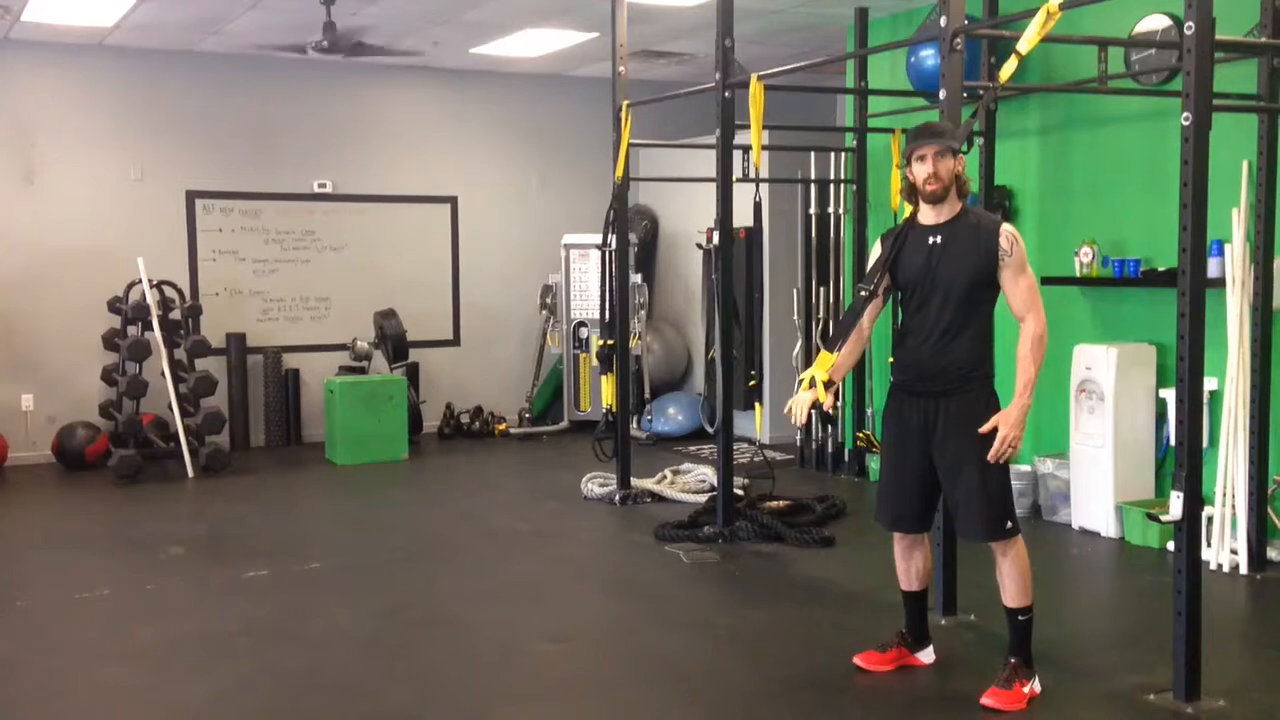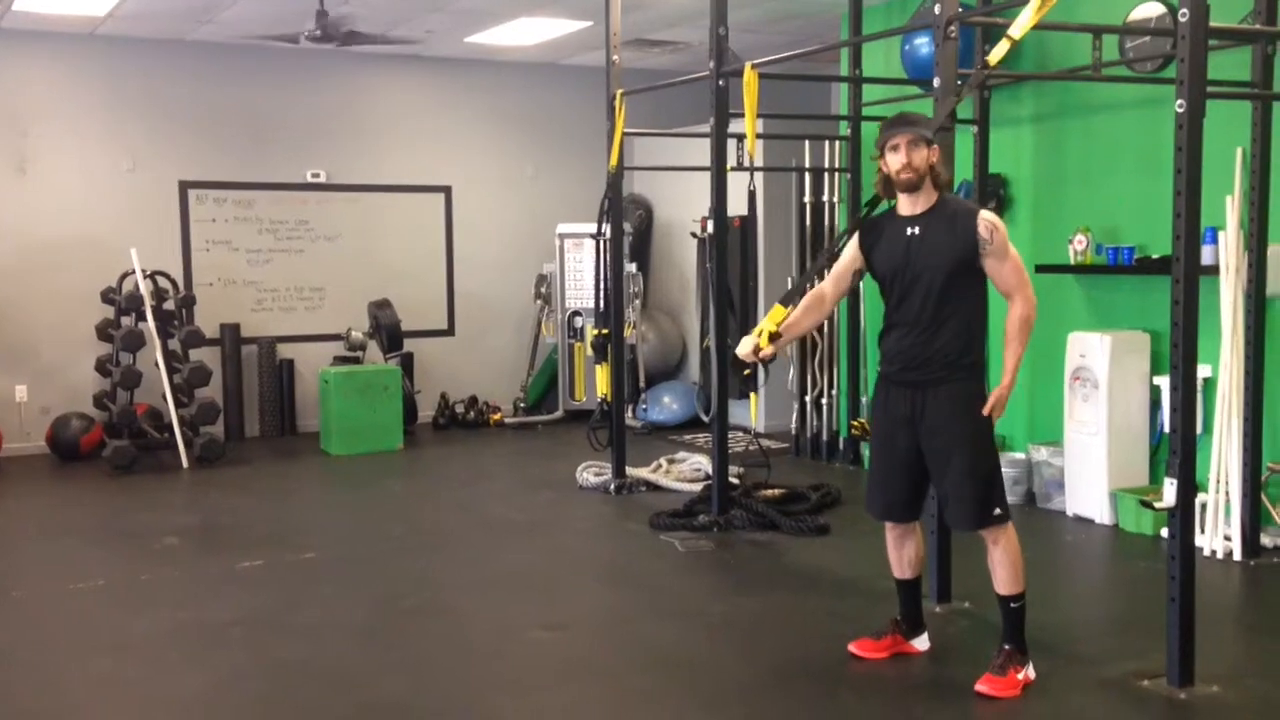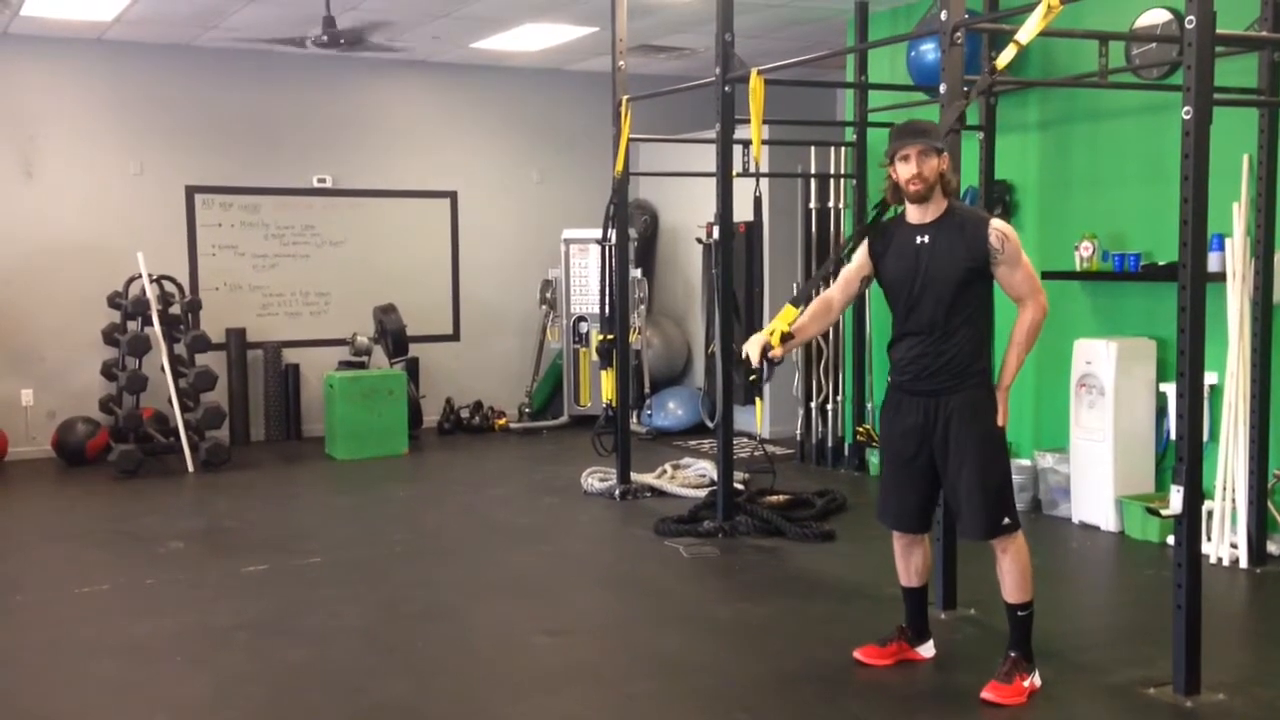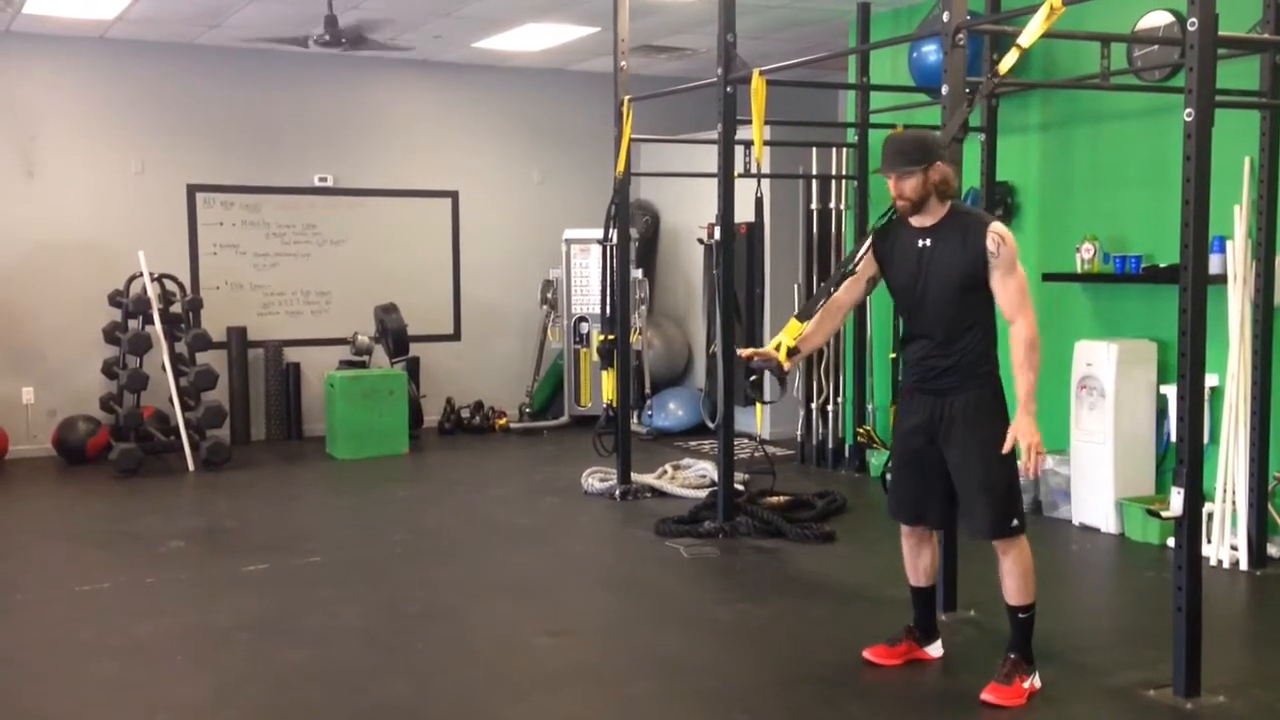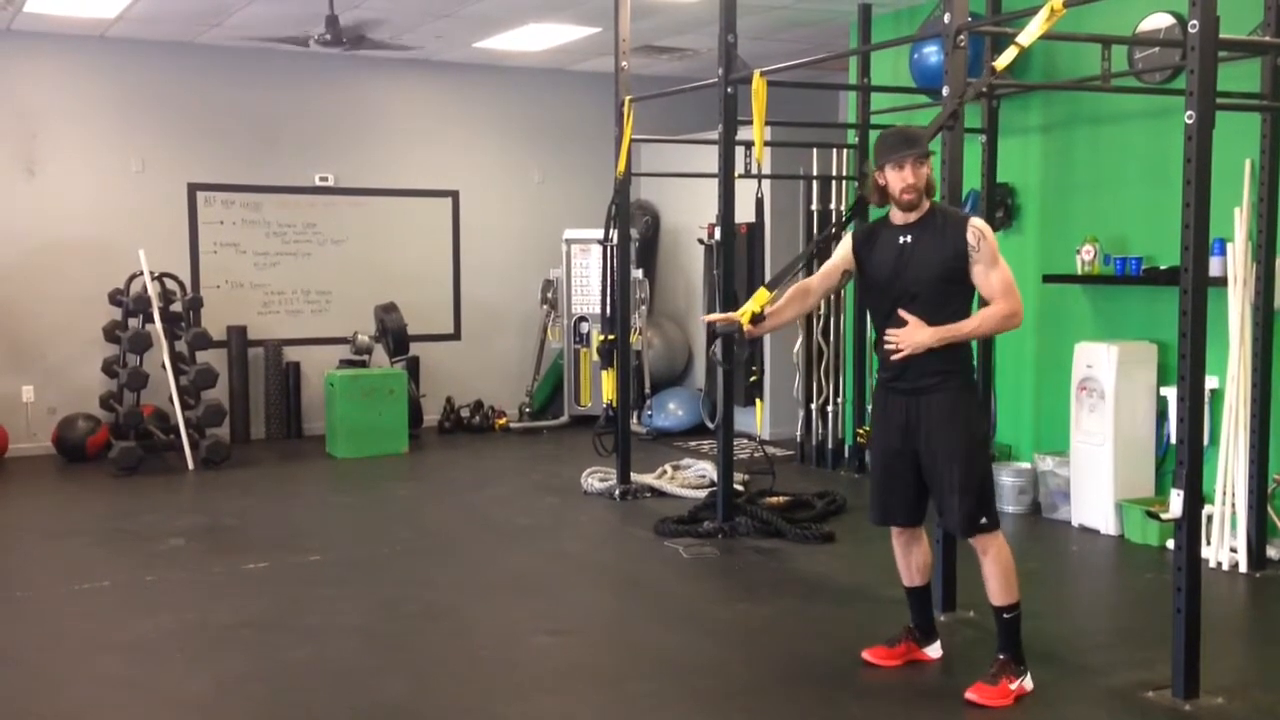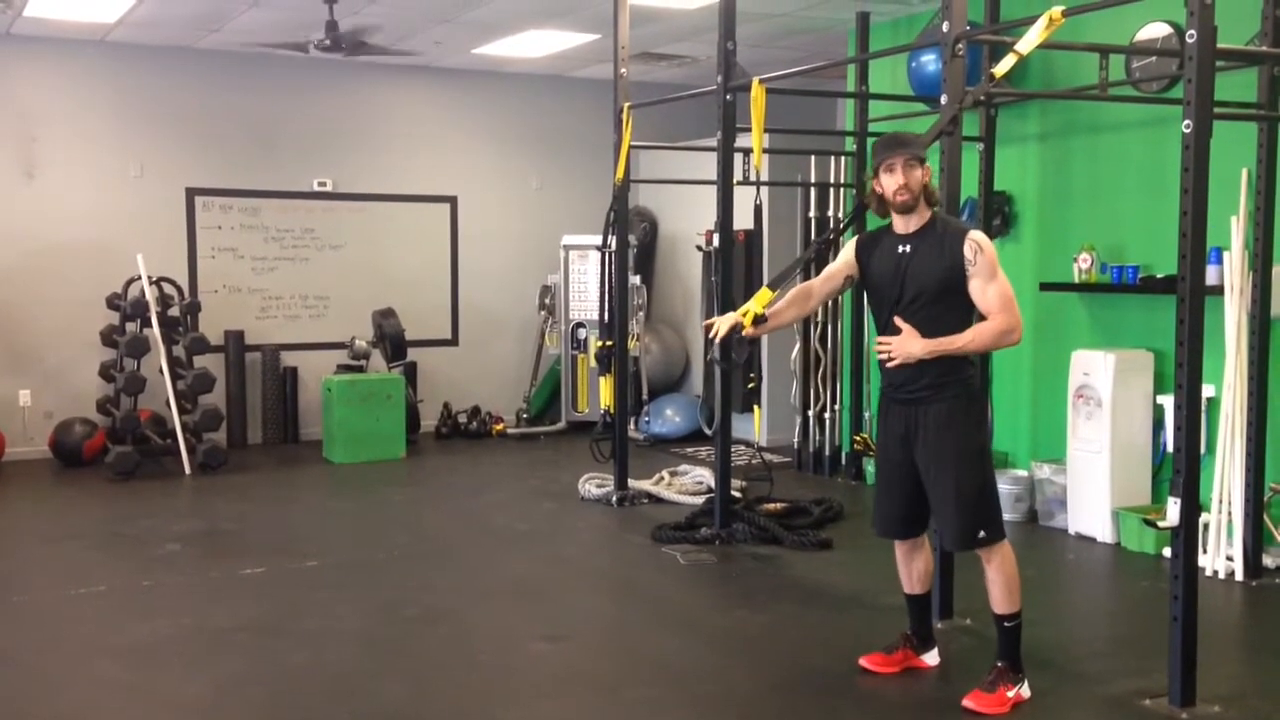
dt=0.7s
person 1, frame 1
left shoulder: (995, 236)
right shoulder: (894, 243)
left elbow: (1032, 319)
right elbow: (862, 319)
left wrist: (1019, 404)
right wrist: (823, 380)
left hip: (969, 404)
right hip: (906, 402)
left knee: (1000, 532)
right knee: (905, 526)
left ankle: (1021, 664)
right ankle: (916, 639)
person 1, frame 2
left shoulder: (975, 224)
right shoulder: (871, 233)
left elbow: (1022, 298)
right elbow: (826, 293)
left wrist: (1004, 380)
right wrist: (773, 337)
left hip: (956, 393)
right hip: (894, 392)
left knee: (989, 519)
right knee: (896, 514)
left ankle: (1015, 652)
right ankle: (910, 627)
person 1, frame 3
left shoulder: (986, 233)
right shoulder: (879, 240)
left elbow: (1033, 303)
right elbow: (833, 299)
left wrist: (1002, 384)
right wrist: (781, 337)
left hip: (968, 402)
right hip: (904, 400)
left knee: (1000, 529)
right knee: (904, 524)
left ankle: (1021, 659)
right ankle: (916, 635)
person 1, frame 4
left shoulder: (986, 235)
right shoulder: (885, 240)
left elbow: (1022, 322)
right elbow: (842, 301)
left wrist: (1025, 413)
right wrist: (790, 351)
left hip: (975, 402)
right hip: (915, 400)
left knee: (1003, 531)
right knee: (914, 522)
left ankle: (1021, 661)
right ankle: (924, 634)
person 1, frame 5
left shoulder: (966, 231)
right shoulder: (862, 241)
left elbow: (1010, 309)
right elbow: (811, 290)
left wrist: (934, 336)
right wrist: (755, 322)
left hip: (950, 397)
right hip: (893, 398)
left knee: (980, 528)
right knee: (902, 521)
left ankle: (1012, 663)
right ankle: (923, 634)
person 1, frame 6
left shoulder: (965, 243)
right shoulder: (865, 249)
left elbow: (1008, 327)
right elbow: (812, 293)
left wrist: (926, 348)
right wrist: (754, 322)
left hip: (951, 408)
right hip: (897, 407)
left knee: (985, 537)
right knee: (904, 529)
left ankle: (1011, 670)
right ankle: (920, 642)
